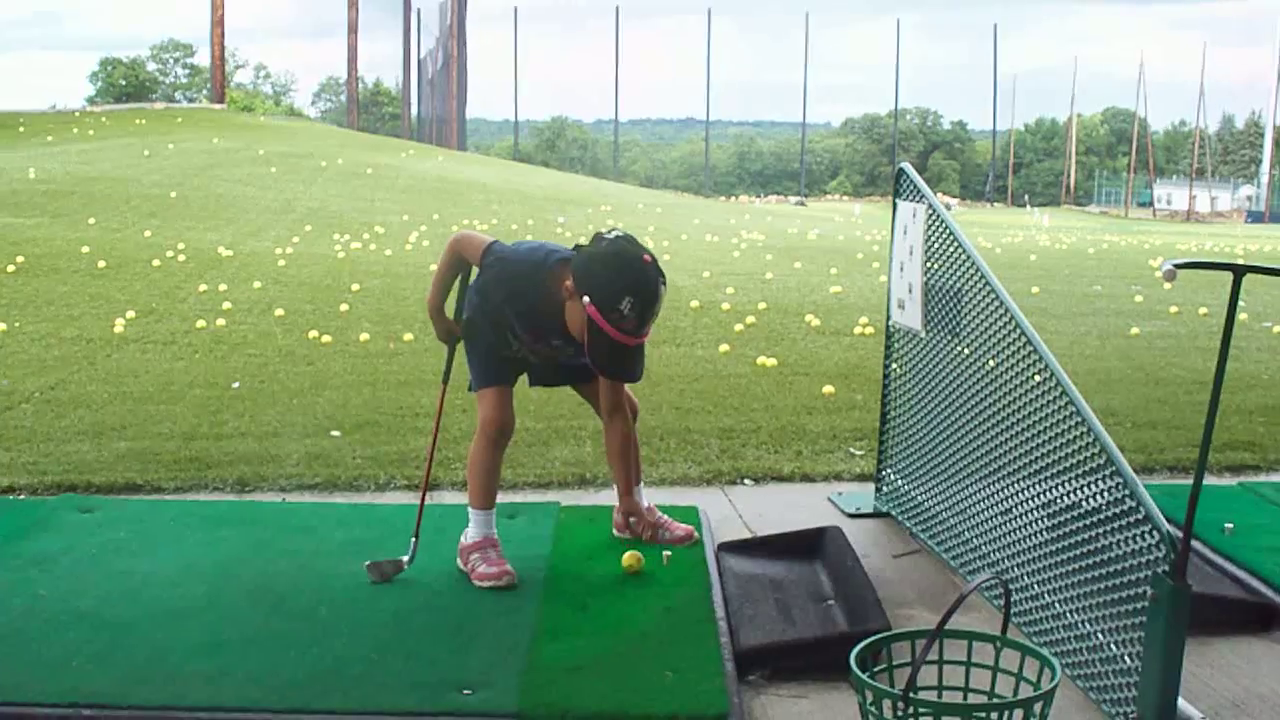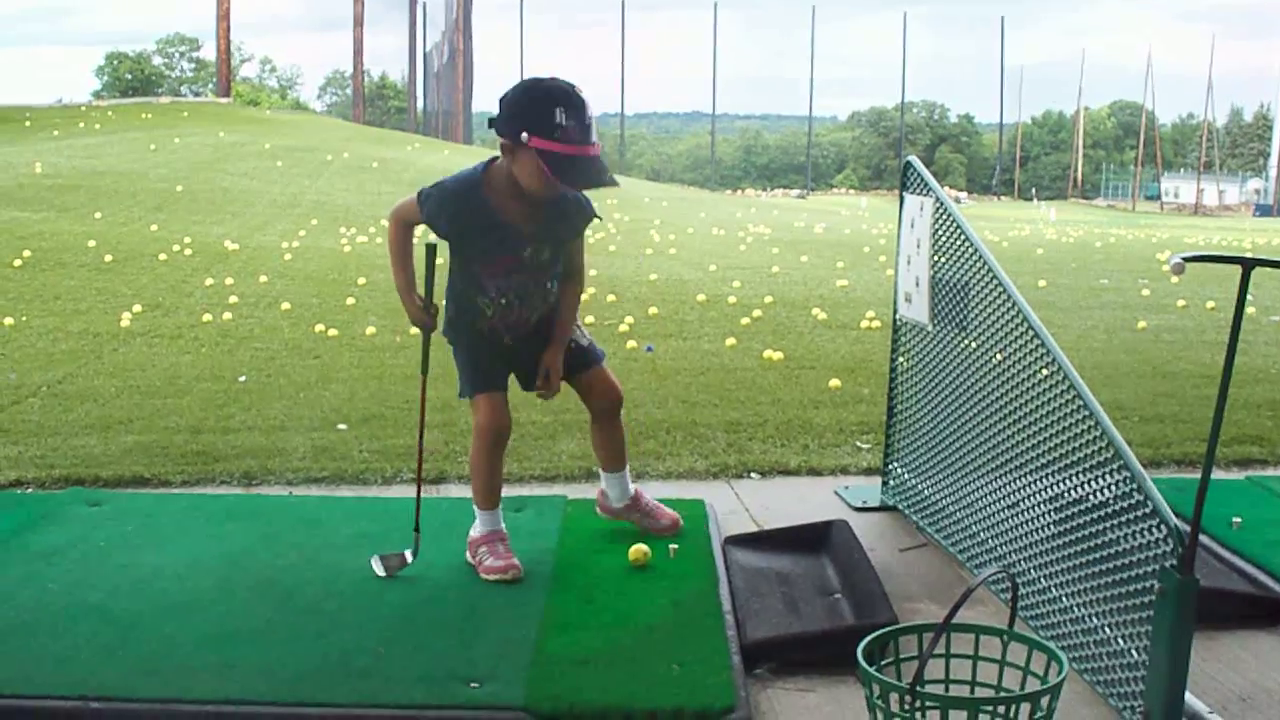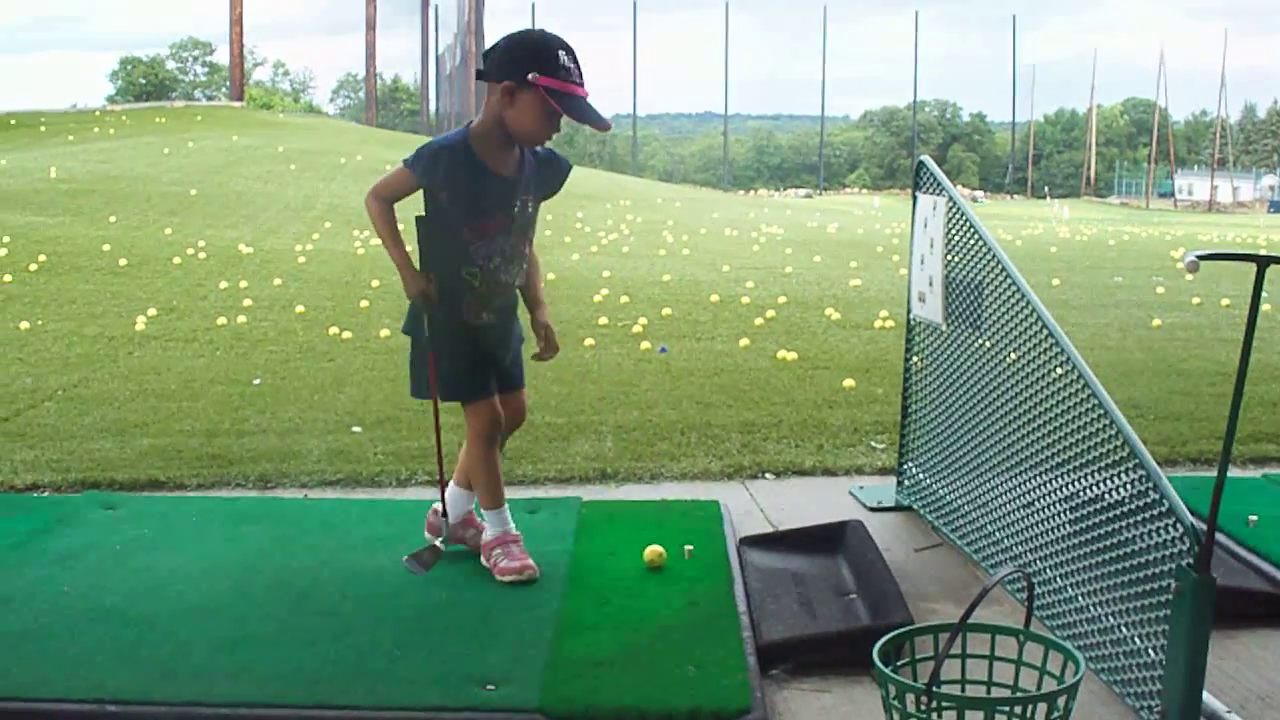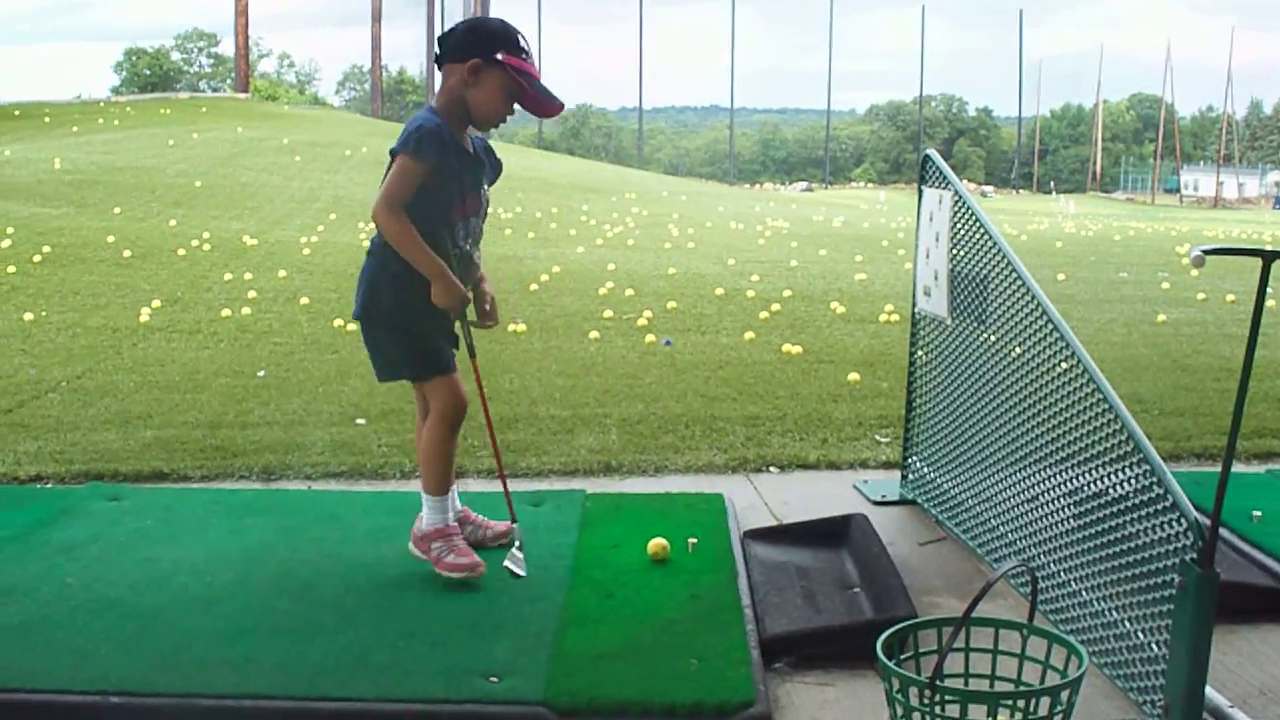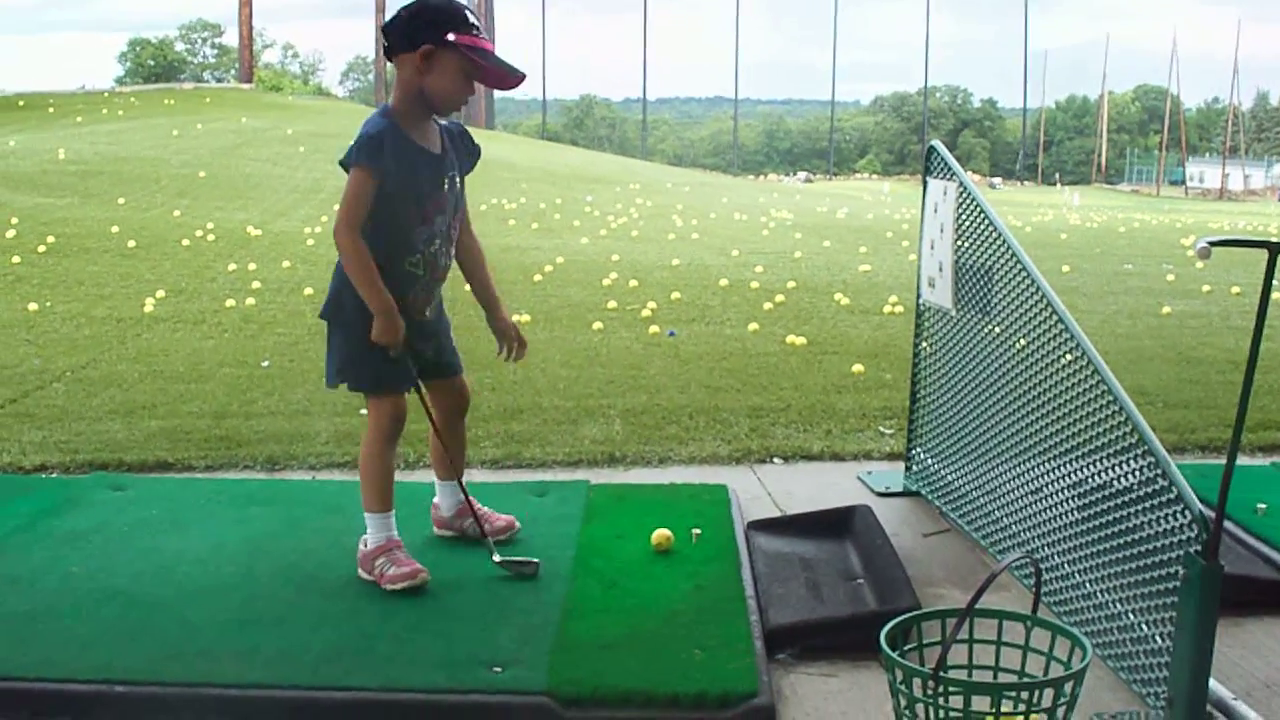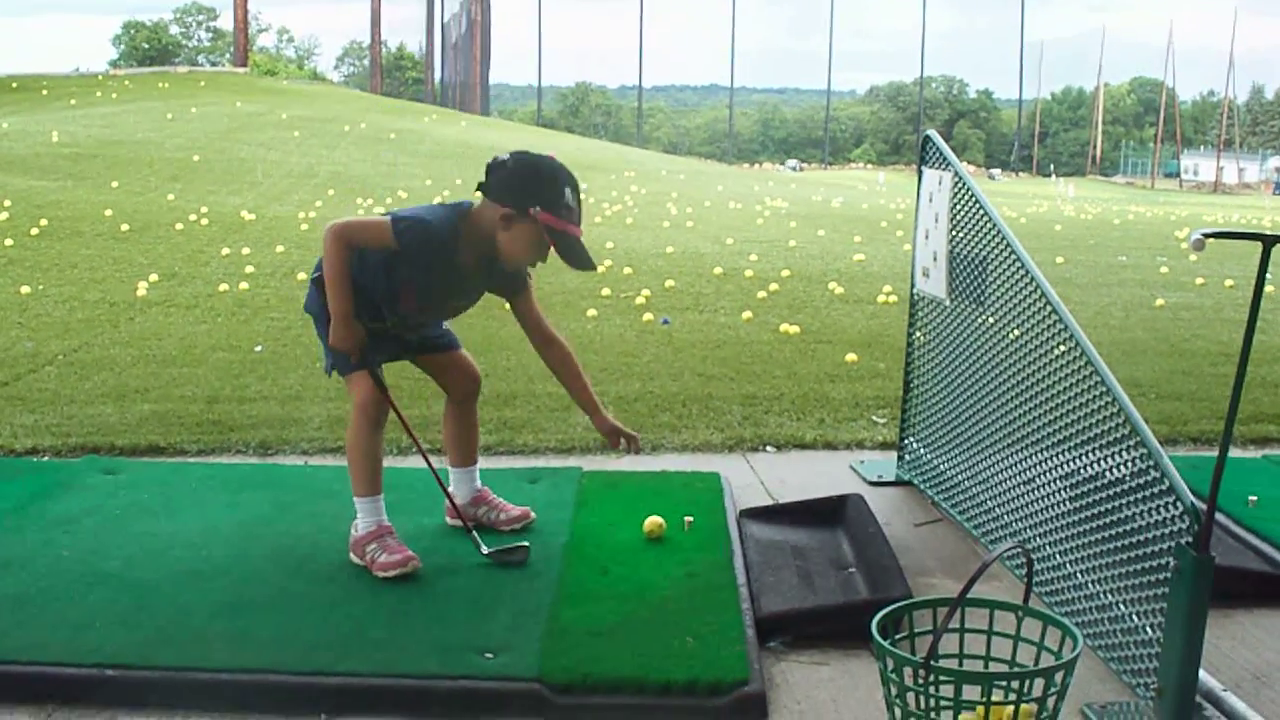
dt=0.4s
person 1, frame 1
left shoulder: (608, 317)
right shoulder: (517, 270)
left elbow: (613, 410)
right elbow: (460, 240)
left wrist: (625, 496)
right wrist: (437, 309)
left hip: (557, 343)
right hip: (494, 333)
left knee: (625, 408)
right knee: (496, 421)
left ankle: (635, 510)
right ankle: (477, 539)
person 1, frame 2
left shoulder: (568, 206)
right shoulder: (459, 196)
left elbow: (573, 278)
right elbow: (398, 218)
left wrist: (557, 346)
right wrist: (409, 296)
left hip: (546, 319)
right hip: (479, 324)
left knee: (605, 394)
right knee: (492, 420)
left ankle: (620, 494)
right ankle: (486, 531)
person 1, frame 3
left shoulder: (536, 167)
right shoulder: (448, 155)
left elbow: (523, 248)
right elbow: (377, 198)
left wrist: (538, 310)
right wrist: (407, 270)
left hip: (497, 313)
right hip: (448, 315)
left knee: (511, 413)
right knee: (487, 417)
left ankle: (451, 510)
right ankle: (498, 533)
person 1, frame 4
left shoulder: (473, 149)
right shoulder: (428, 133)
right elbow: (386, 210)
left wrist: (479, 282)
right wrist: (441, 279)
left hip: (431, 300)
right hip: (399, 296)
left knee: (444, 406)
right knee: (448, 401)
left ankle: (447, 513)
right ankle: (435, 527)
person 1, frame 5
left shoulder: (452, 142)
right shoulder: (380, 140)
left elbow: (462, 234)
right elbow: (346, 232)
left wrist: (497, 313)
right wrist: (384, 313)
left hip: (422, 304)
right hip: (366, 307)
left knee: (454, 398)
right knee: (388, 413)
left ankle: (451, 506)
right ankle: (377, 543)
person 1, frame 6
left shoulder: (501, 263)
right shoulder: (431, 233)
left elbow: (546, 339)
right elbow: (336, 234)
left wrist: (599, 416)
right wrist: (343, 321)
left hip: (402, 310)
right hip: (343, 295)
left knee: (464, 378)
right knee: (369, 395)
left ankle: (465, 495)
right ankle: (369, 530)
